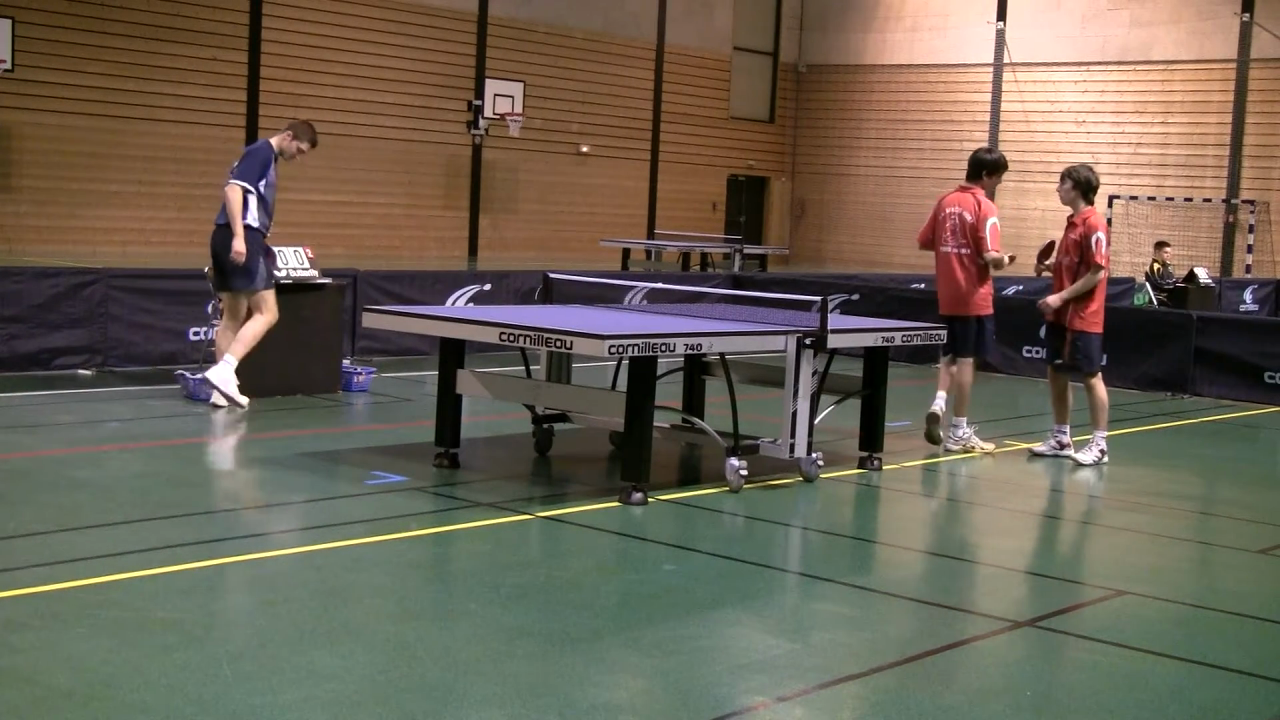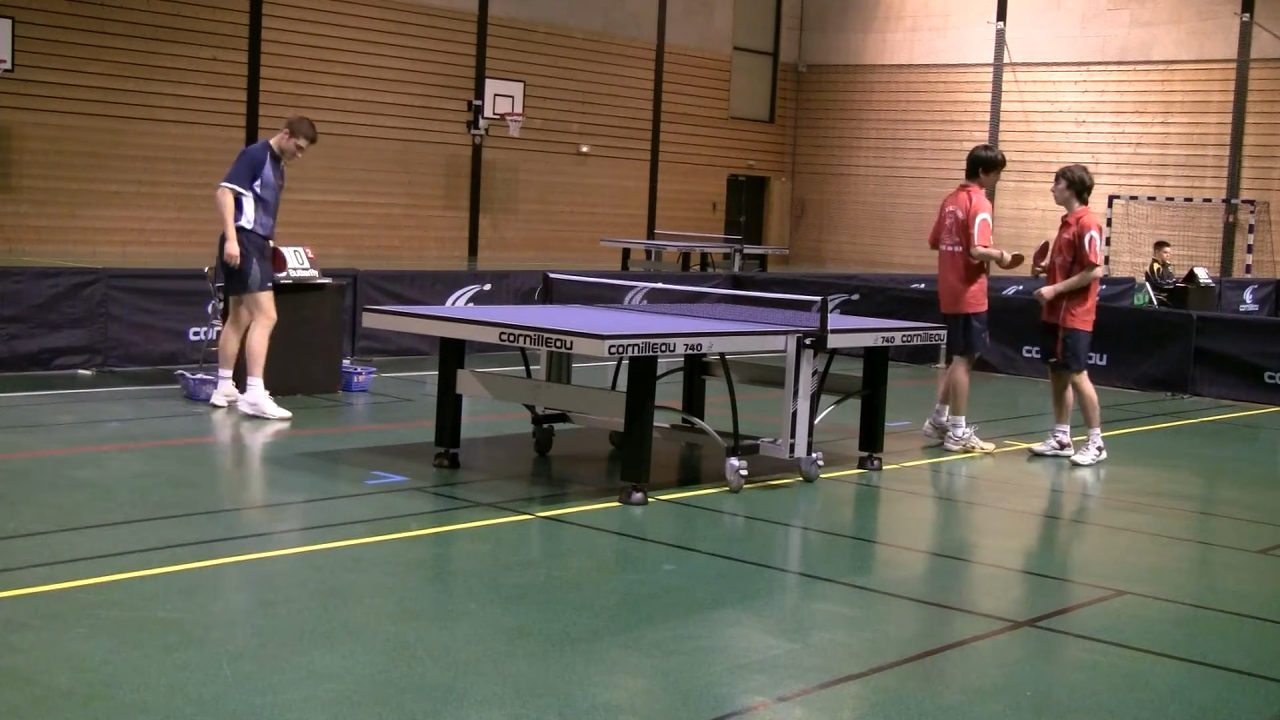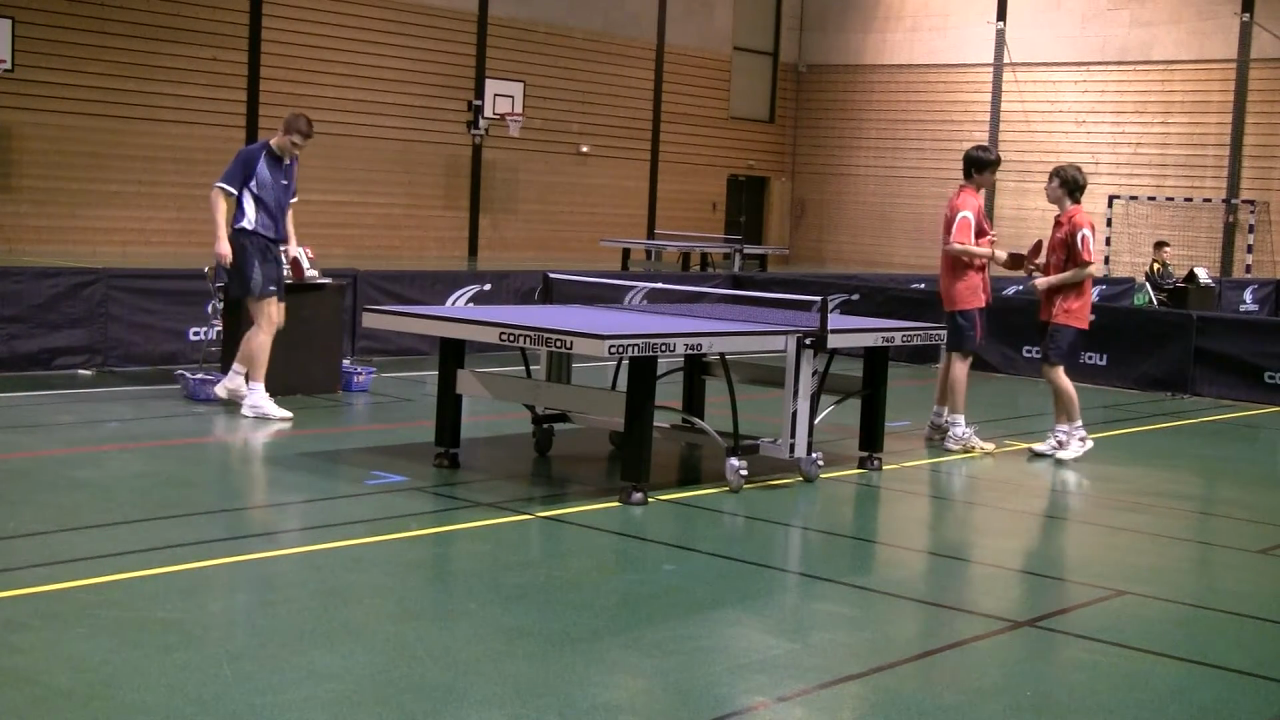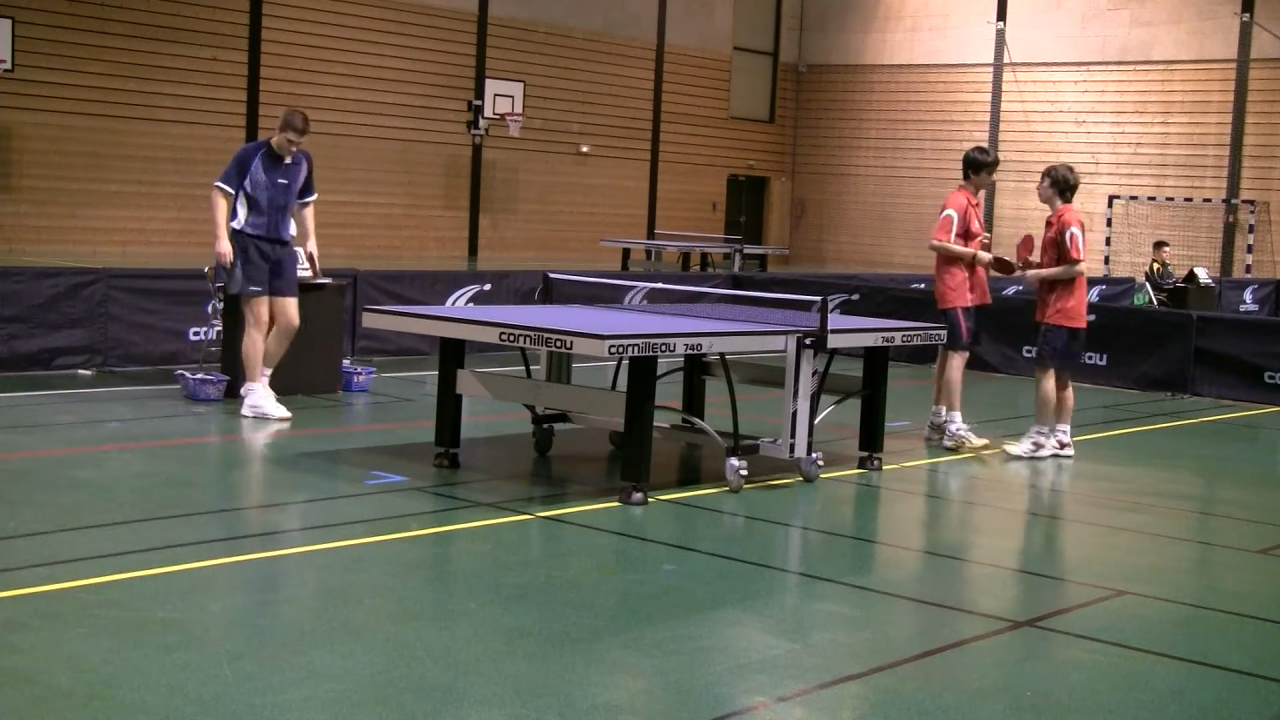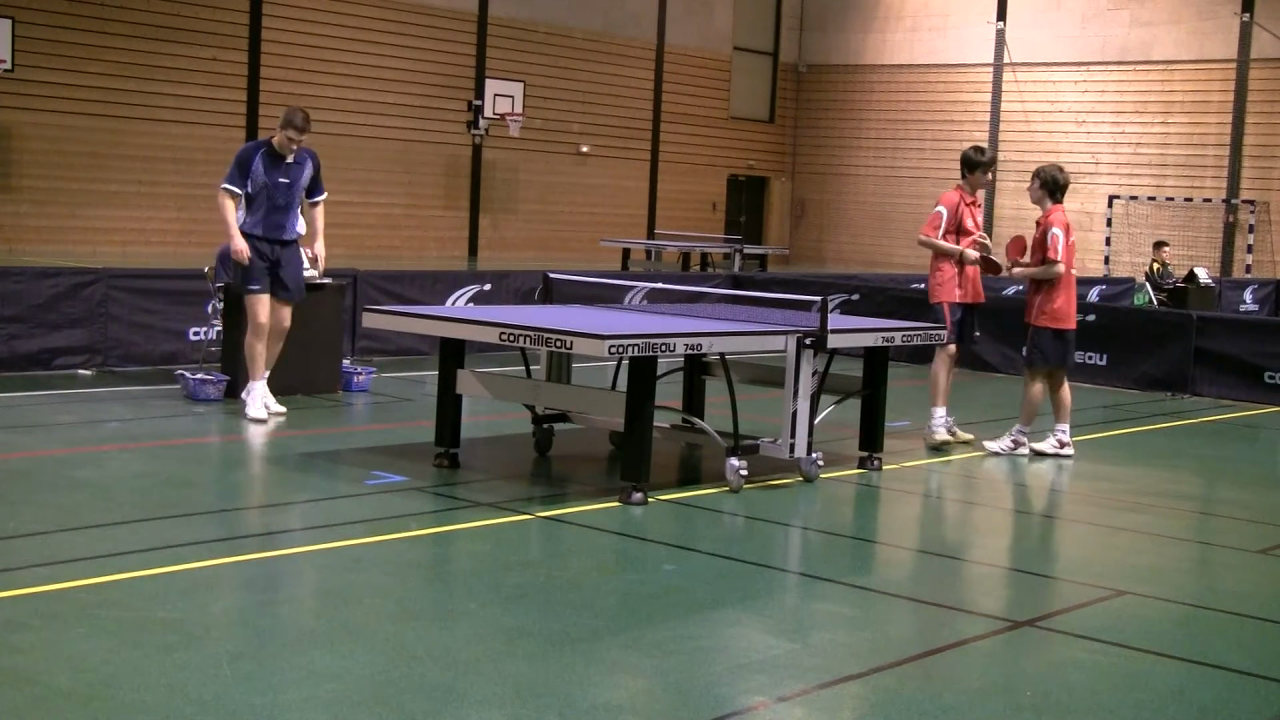
dt=0.2s
person 1, frame 1
left shoulder: (944, 202)
right shoulder: (985, 208)
left elbow: (924, 243)
right elbow: (989, 256)
right wrist: (1003, 261)
left hip: (947, 296)
right hip: (974, 296)
left knee: (951, 356)
right knee: (966, 360)
left ankle: (938, 403)
right ankle: (959, 433)
person 1, frame 2
left shoulder: (950, 200)
right shoulder: (980, 204)
left elbow: (934, 242)
right elbow: (978, 251)
right wrist: (1001, 257)
left hip: (949, 292)
right hip: (970, 293)
left knee: (955, 356)
right knee: (963, 358)
left ankle: (938, 420)
right ankle: (958, 433)
person 1, frame 3
left shoulder: (959, 199)
right shoulder: (969, 203)
right elbow: (955, 247)
left wrist: (984, 241)
right wrist: (991, 253)
left hip: (955, 289)
right hip: (966, 290)
left knee: (951, 355)
right knee: (962, 357)
left ankle: (938, 422)
right ankle: (958, 432)
person 1, frame 4
left shoulder: (971, 203)
right shoulder: (958, 202)
right elbow: (936, 243)
left wrist: (981, 245)
right wrist: (976, 254)
left hip: (965, 289)
right hip: (956, 290)
left knee: (948, 352)
right knee: (958, 354)
left ankle: (938, 421)
right ankle: (955, 428)
person 1, frame 5
left shoulder: (976, 204)
right shoulder: (950, 200)
right elbow: (924, 238)
left wrist: (981, 245)
right wrist: (962, 252)
left hip: (967, 289)
right hip: (946, 287)
left knee: (949, 352)
right knee: (947, 349)
left ankle: (940, 420)
right ankle: (937, 421)
person 2, frame 1
left shoulder: (261, 155)
right shoulder: (261, 153)
left elbow: (236, 193)
right elbow: (232, 189)
right wrist: (239, 237)
left hip: (225, 238)
right hip: (243, 241)
left knee: (232, 315)
right knee: (267, 313)
left ankle: (221, 386)
right ankle: (223, 371)
person 2, frame 2
left shoulder: (277, 163)
right shoulder: (255, 154)
right elbow: (224, 192)
left wrist: (268, 240)
right wrist: (231, 239)
left hip: (254, 241)
right hip: (244, 241)
left knee: (239, 318)
right knee: (265, 317)
left ankle: (224, 387)
right ankle: (254, 394)
person 2, frame 3
left shoulder: (291, 164)
right shoulder: (252, 155)
right elbow: (219, 193)
left wrist: (291, 241)
right wrist: (221, 238)
left hip: (270, 246)
right hip: (250, 244)
left knee: (274, 322)
right knee: (267, 322)
left ankle: (233, 381)
right ankle: (256, 398)
person 2, frame 4
left shoulder: (304, 162)
right shoulder: (250, 154)
left elbow: (305, 203)
right elbow: (220, 193)
left wrist: (310, 239)
right wrist: (222, 237)
left hip: (282, 246)
right hip: (249, 243)
left knee: (289, 322)
right knee: (258, 322)
left ankle: (260, 382)
right ankle: (254, 397)
person 2, frame 5
left shoulder: (310, 161)
right shoulder: (251, 154)
left elbow: (315, 202)
right elbow: (227, 196)
left wrist: (318, 239)
right wrist: (235, 237)
left hip: (287, 247)
right hip: (253, 244)
left knee: (282, 325)
right knee: (259, 322)
left ankle: (258, 386)
right ankle: (255, 393)
person 3, frame 1
left shoulder: (1094, 225)
right shoulder: (1072, 222)
left elbow: (1097, 273)
left wrist: (1061, 298)
right wrist: (1050, 267)
left hip: (1083, 318)
right hip: (1060, 316)
left knee: (1091, 378)
right knee: (1056, 375)
left ankle: (1099, 444)
right ankle: (1060, 438)
person 3, frame 2
left shoulder: (1087, 224)
right shoulder: (1067, 223)
left elbow: (1093, 271)
left wrist: (1054, 289)
right wrist: (1046, 268)
left hip: (1075, 316)
right hip: (1054, 314)
left knee: (1076, 376)
right knee: (1057, 376)
left ankle: (1095, 442)
right ankle: (1061, 439)
person 3, frame 3
left shoulder: (1079, 223)
right shoulder: (1061, 221)
left elbow: (1088, 269)
left wrist: (1049, 281)
right wrist: (1041, 267)
left hip: (1068, 313)
right hip: (1053, 311)
left knee: (1053, 370)
right knee: (1056, 372)
left ankle: (1079, 434)
right ankle: (1061, 436)
person 3, frame 4
left shoulder: (1069, 221)
right shoulder: (1056, 220)
left elbow: (1078, 267)
left wrist: (1039, 274)
right wrist: (1034, 266)
left hip: (1062, 313)
right hip: (1055, 311)
left knee: (1045, 372)
right knee: (1059, 375)
left ankle: (1039, 438)
right ankle: (1061, 438)
person 3, frame 5
left shoulder: (1054, 221)
right shoulder: (1053, 220)
left elbow: (1057, 269)
left wrist: (1023, 272)
right wrist: (1026, 266)
left hip: (1048, 314)
right hip: (1055, 313)
left knee: (1035, 374)
right knee: (1055, 375)
left ankle: (1018, 437)
right ankle: (1062, 439)
